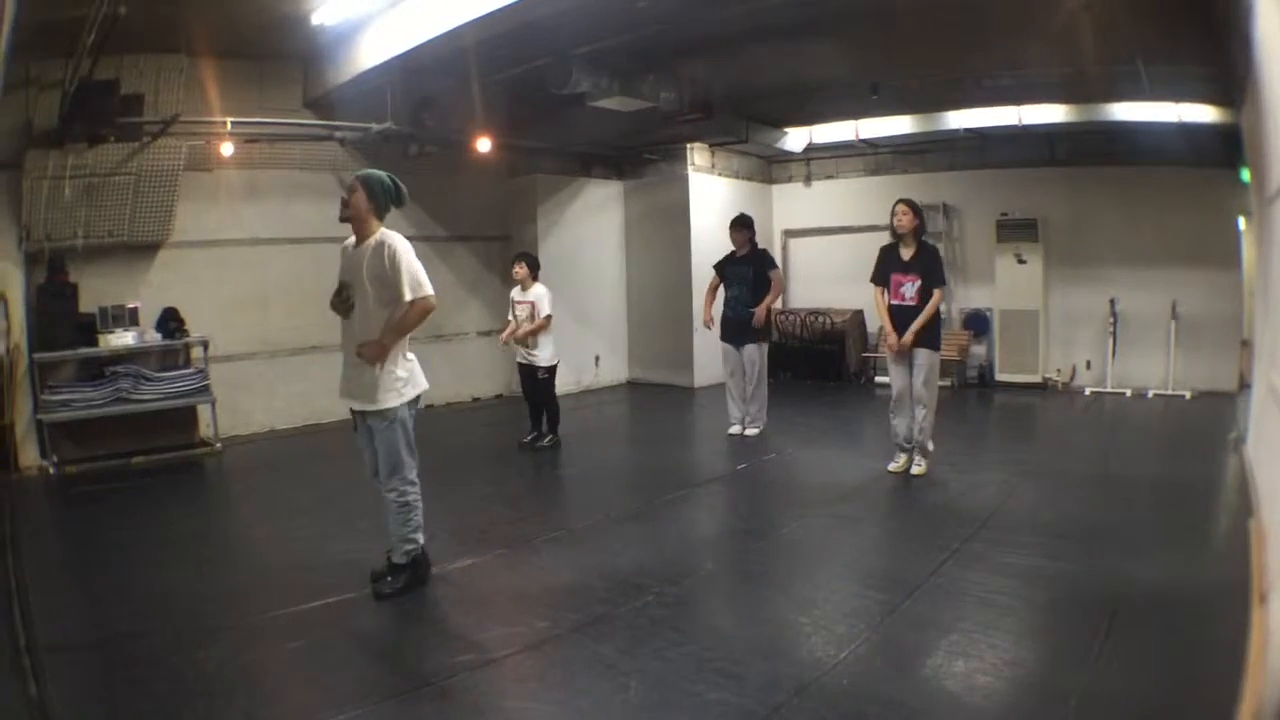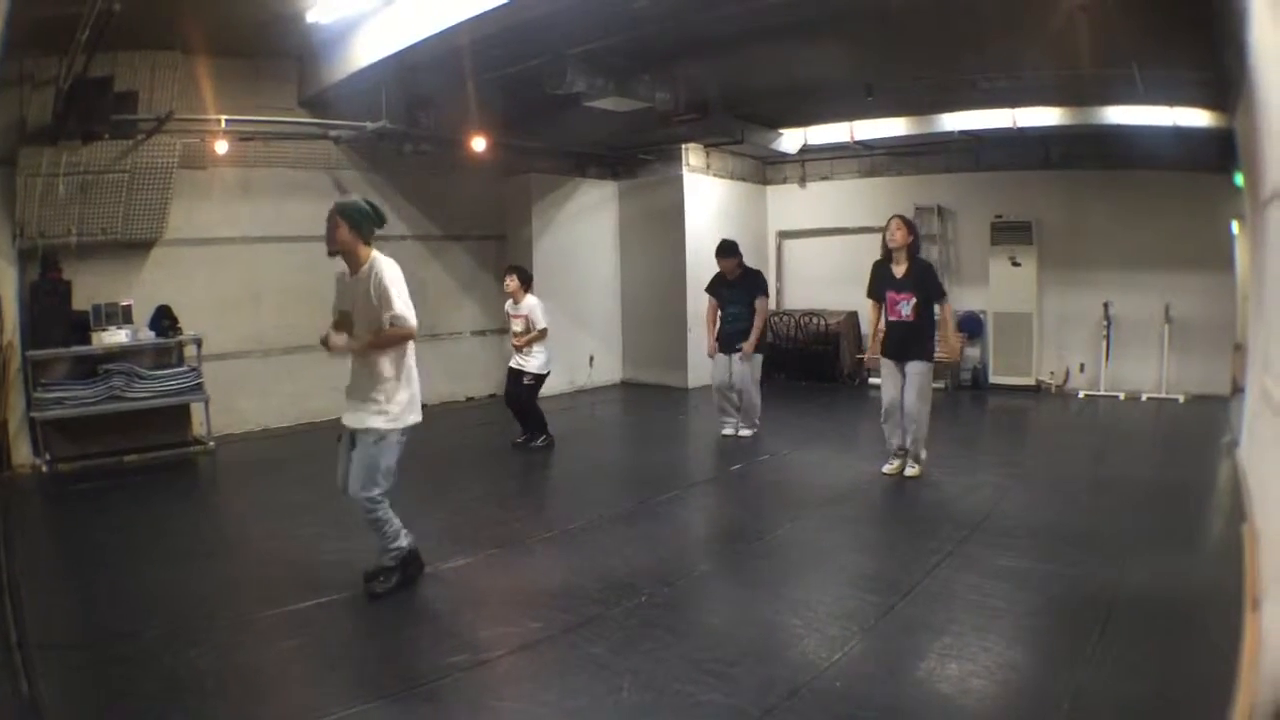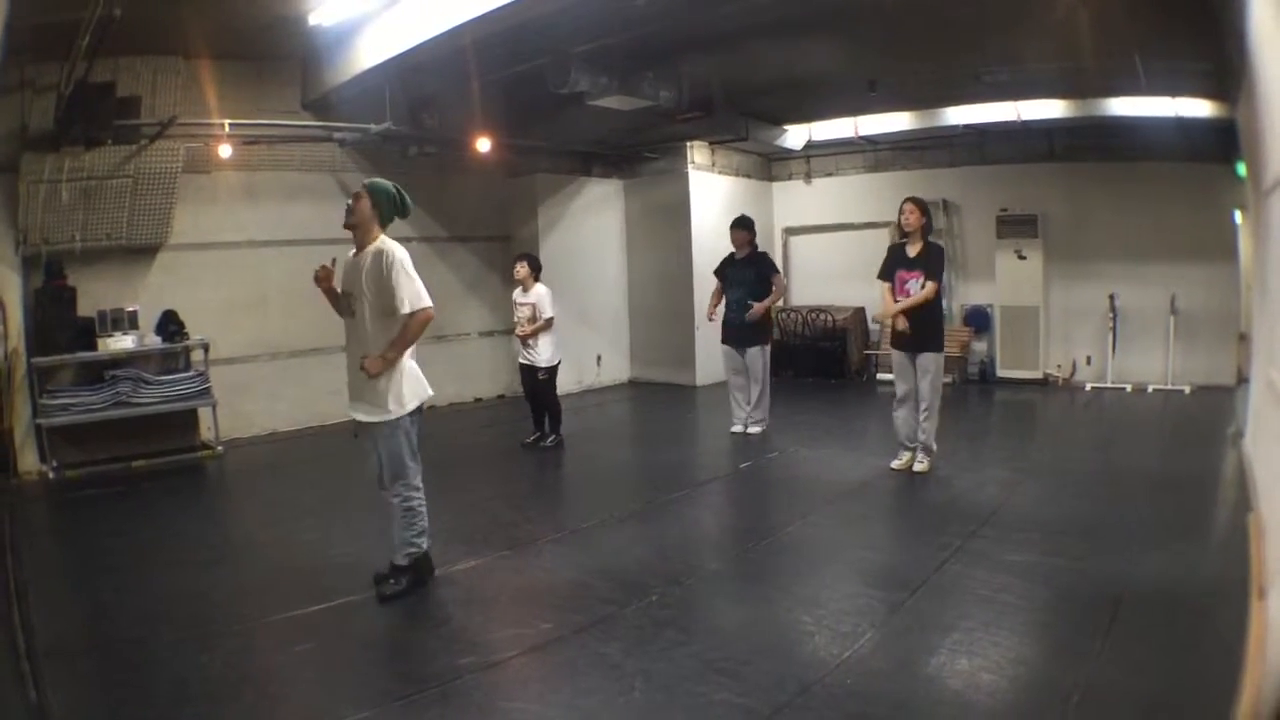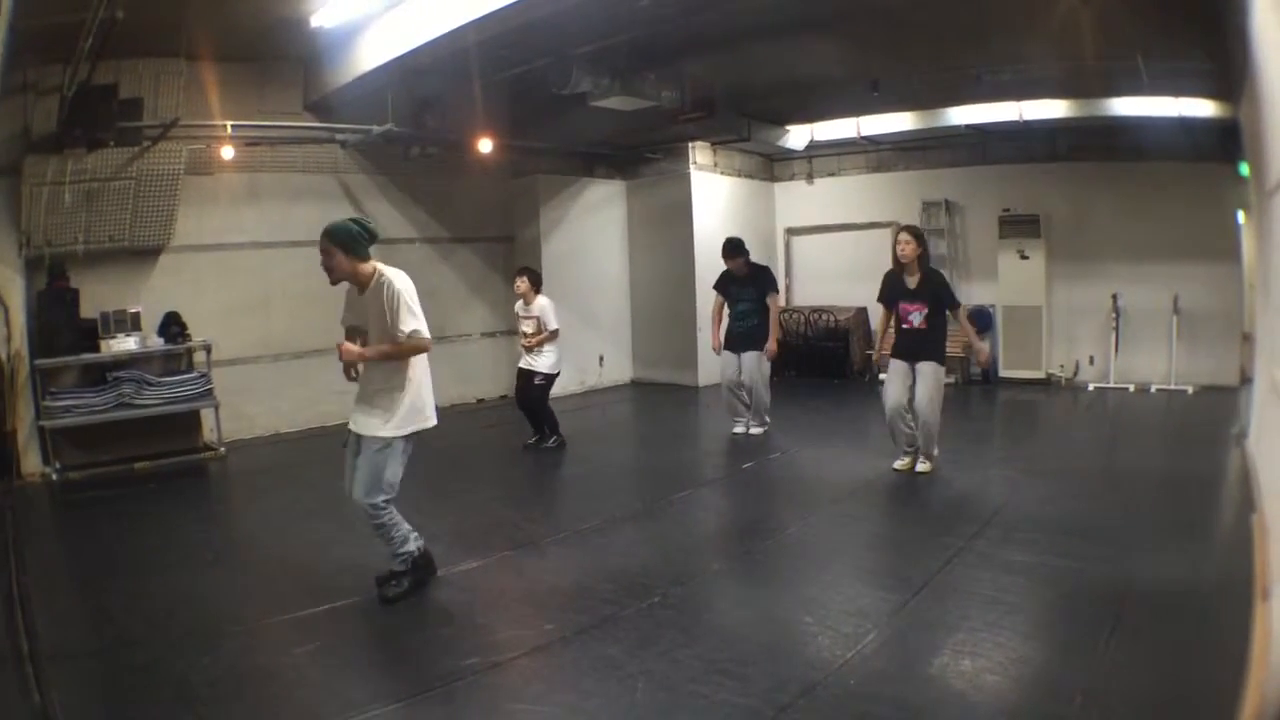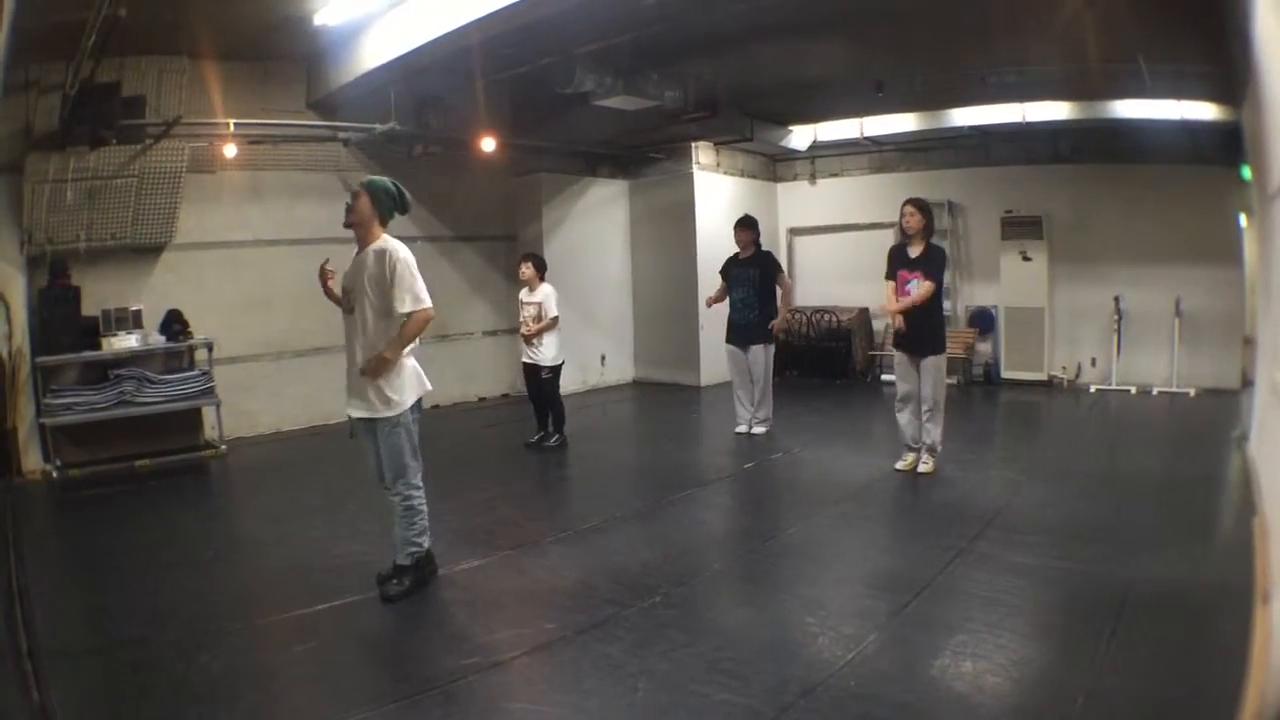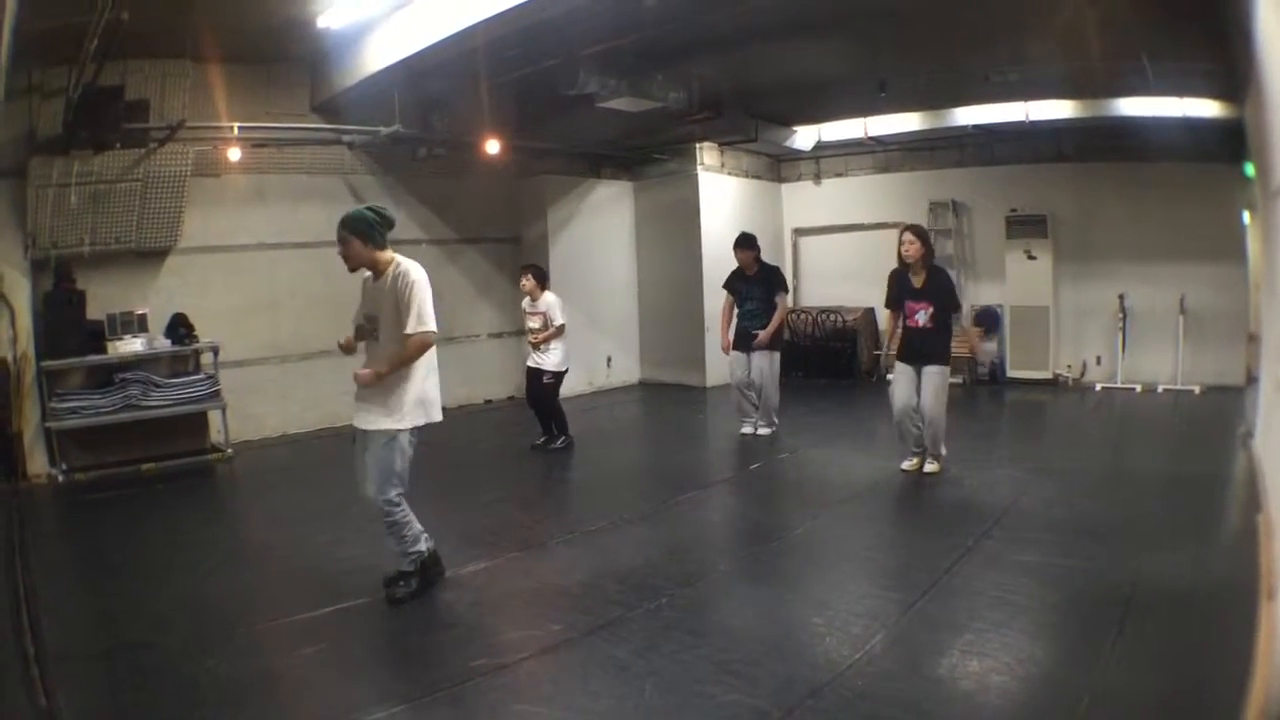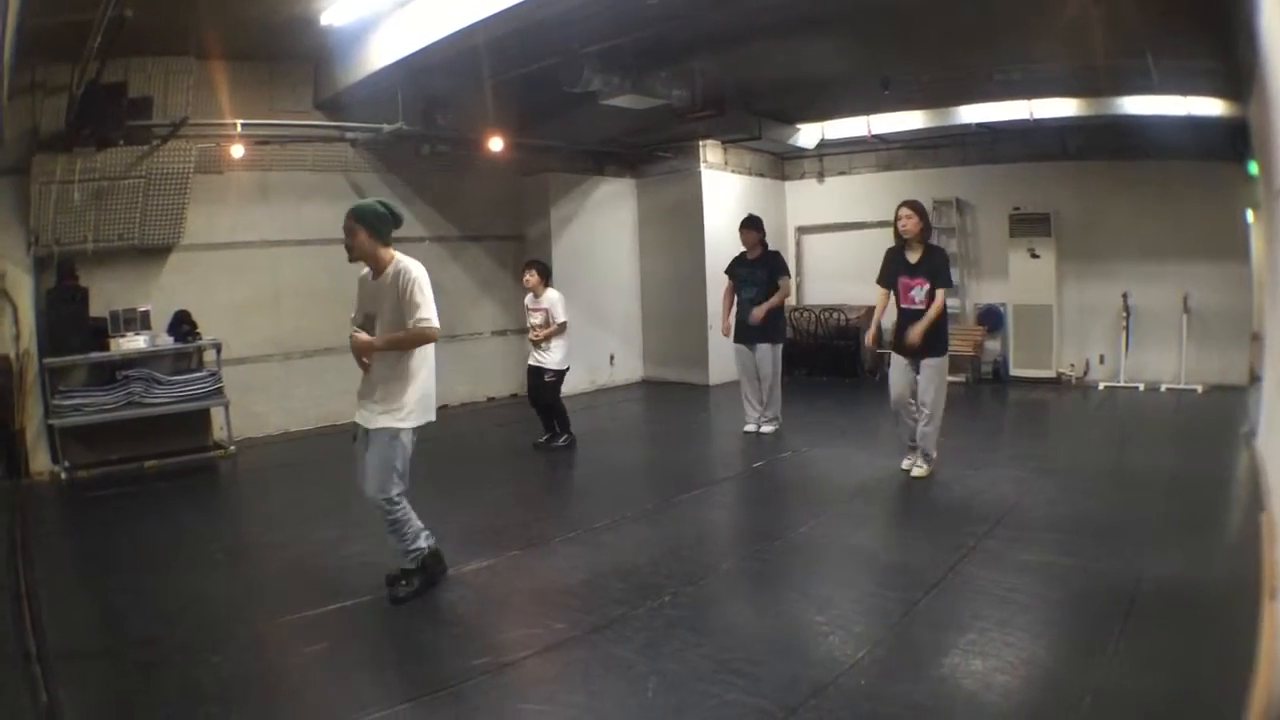
dt=0.7s
person 1, frame 1
left shoulder: (392, 246)
right shoulder: (348, 248)
left elbow: (425, 301)
left wrist: (385, 342)
right wrist: (339, 303)
left hip: (389, 383)
right hip: (361, 382)
left knee: (399, 477)
right knee: (382, 476)
left ankle: (411, 560)
right ankle: (403, 555)
person 1, frame 2
left shoulder: (382, 271)
right shoulder: (344, 276)
left elbow: (405, 330)
left wrist: (351, 346)
right wrist: (334, 335)
left hip: (389, 403)
right hip: (362, 400)
left knee: (365, 490)
right knee: (352, 485)
left ankle: (402, 558)
right ankle: (396, 554)
person 1, frame 3
left shoulder: (390, 255)
right shoulder: (352, 259)
left elbow: (424, 312)
left wrist: (386, 359)
right wrist: (329, 291)
left hip: (394, 392)
right hip: (366, 393)
left knee: (404, 482)
right knee: (390, 482)
left ankle: (413, 562)
right ankle: (408, 557)
person 1, frame 4
left shoulder: (393, 284)
right shoulder: (352, 291)
left elbow: (420, 342)
left wrist: (365, 353)
right wrist: (349, 359)
left hip: (398, 410)
right hip: (370, 405)
left knee: (371, 497)
right knee: (359, 491)
left ankle: (414, 560)
right ankle: (408, 557)
person 1, frame 5
left shoulder: (393, 254)
right shoulder: (357, 257)
left elbow: (424, 313)
left wrist: (386, 356)
right wrist: (330, 293)
left hip: (393, 389)
right hip: (365, 391)
left knee: (405, 480)
right knee: (390, 480)
left ankle: (414, 561)
right ankle: (412, 556)
person 1, frame 6
left shoulder: (409, 275)
right shoulder: (368, 281)
left elbow: (425, 337)
left wrist: (378, 372)
right wrist: (353, 341)
left hip: (402, 405)
right hip: (374, 403)
left knee: (384, 492)
right knee: (377, 489)
left ankle: (419, 563)
right ankle: (420, 556)
person 1, frame 7
left shoulder: (408, 272)
right shoulder: (365, 277)
left elbow: (428, 330)
left wrist: (375, 344)
right wrist: (359, 348)
left hip: (402, 403)
right hip: (373, 398)
left knee: (382, 490)
right knee: (374, 486)
left ankle: (424, 559)
right ankle: (421, 556)
person 2, frame 1
left shoulder: (929, 253)
right shoulder: (887, 253)
left elbow: (937, 296)
right elbow: (879, 292)
left wrist: (913, 329)
right wrist: (888, 329)
left hip: (924, 334)
right hip: (896, 334)
left knee: (923, 395)
right knee: (899, 393)
left ankle: (921, 453)
right ankle: (903, 450)
person 2, frame 2
left shoulder: (923, 268)
right shoulder: (879, 268)
left elbow: (943, 304)
left wrist: (951, 338)
right wrist: (873, 341)
left hip: (919, 348)
right hip: (892, 348)
left knee: (914, 407)
right knee: (890, 405)
left ankle: (915, 457)
right ankle: (897, 454)
person 2, frame 3
left shoulder: (934, 251)
right shoulder: (894, 251)
left elbow: (930, 291)
right elbow: (886, 288)
left wrist: (895, 308)
right wrist: (894, 315)
left hip: (928, 335)
right hip: (901, 334)
left knee: (928, 396)
right knee: (903, 395)
left ankle: (925, 451)
right ankle: (907, 448)
person 2, frame 4
left shoulder: (934, 278)
right shoulder: (891, 278)
left elbow: (957, 312)
left wrist: (977, 344)
right wrist: (878, 347)
left hip: (931, 353)
right hip: (901, 353)
left knee: (925, 407)
right knee: (894, 405)
left ankle: (926, 454)
right ankle: (908, 450)
person 2, frame 5
left shoulder: (936, 253)
right shoulder: (896, 252)
left elbow: (926, 291)
right elbow: (891, 288)
left wrist: (893, 307)
right wrist: (895, 313)
left hip: (930, 336)
right hip: (904, 336)
left knee: (931, 398)
right knee: (905, 396)
left ankle: (930, 452)
right ankle: (911, 449)
person 2, frame 6
left shoulder: (940, 277)
right shoulder: (896, 277)
left elbow: (958, 313)
left wrist: (974, 343)
right wrist: (887, 348)
left hip: (936, 355)
right hip: (907, 354)
left knee: (930, 409)
right knee: (901, 406)
left ankle: (934, 454)
right ankle: (915, 451)
person 2, frame 7
left shoulder: (937, 255)
right shoulder: (893, 255)
left elbow: (941, 297)
right elbow: (884, 293)
left wrist: (922, 326)
right wrist: (873, 328)
left hip: (931, 341)
right hip: (902, 342)
left knee: (928, 401)
right knee: (899, 397)
left ankle: (926, 456)
right ankle: (915, 446)
person 3, frame 1
left shoulder: (761, 257)
right shoulder: (727, 260)
left elbow: (779, 282)
right elbow: (713, 285)
left wrist: (765, 307)
right wrist: (707, 309)
left hip: (753, 327)
right hip: (729, 326)
left knee: (755, 376)
right knee: (732, 375)
left ankle: (755, 422)
right ankle: (737, 420)
person 3, frame 2
left shoulder: (755, 278)
right shoulder: (717, 280)
left elbow: (761, 311)
right elbow: (712, 309)
left wrist: (752, 342)
right wrist: (711, 339)
left hip: (748, 342)
right hip: (725, 340)
left knee: (745, 384)
right knee: (719, 383)
left ankle: (748, 423)
right ankle: (730, 422)
person 3, frame 3
left shoulder: (761, 260)
right shoulder: (727, 263)
left elbow: (780, 287)
right elbow: (719, 289)
left wrist: (764, 305)
right wrist: (713, 306)
left hip: (756, 330)
right hip: (731, 329)
left knee: (758, 377)
right knee: (735, 377)
left ankle: (757, 420)
right ankle: (740, 419)
person 3, frame 4
left shoulder: (763, 274)
right shoulder: (725, 278)
left elbow: (773, 307)
right elbow: (718, 308)
left wrist: (773, 340)
right wrist: (715, 337)
left hip: (757, 340)
right hip: (733, 338)
left knee: (753, 382)
right knee: (728, 380)
left ankle: (759, 421)
right ankle: (741, 420)
person 3, frame 5
left shoulder: (766, 260)
right shoulder: (731, 263)
left elbow: (785, 287)
right elbow: (724, 290)
left wrist: (781, 316)
right wrist: (714, 299)
left hip: (760, 330)
right hip: (735, 330)
left knee: (761, 378)
right knee: (740, 378)
left ankle: (762, 420)
right ankle: (744, 419)
person 3, frame 6
left shoulder: (772, 274)
right shoulder: (735, 277)
left elbow: (782, 306)
right elbow: (728, 306)
left wrist: (768, 332)
right wrist: (724, 336)
left hip: (766, 338)
right hip: (742, 337)
left knee: (763, 381)
right knee: (738, 380)
left ankle: (767, 421)
right ankle: (749, 420)
person 3, frame 7
left shoulder: (774, 259)
right shoulder: (737, 262)
left elbow: (785, 290)
right elbow: (729, 291)
left wrist: (764, 308)
right wrist: (725, 318)
left hip: (768, 328)
right hip: (743, 329)
left knee: (768, 375)
right knee: (747, 376)
left ankle: (770, 419)
right ankle: (752, 418)
person 4, frame 1
left shoulder: (541, 291)
right shoulder: (514, 293)
left elbow: (546, 320)
left wrist: (524, 332)
right wrist: (507, 333)
left hip: (543, 355)
right hip: (524, 355)
left knee: (546, 395)
right knee: (530, 395)
left ankle: (552, 434)
right ankle: (536, 431)
person 4, frame 2
left shoulder: (533, 303)
right shoulder: (508, 305)
left elbow: (542, 331)
left wrist: (523, 341)
right wrist: (513, 340)
left hip: (535, 362)
right hip: (518, 361)
left knee: (527, 401)
right knee: (511, 399)
left ankle: (544, 435)
right ankle: (528, 432)
person 4, frame 3
left shoulder: (542, 291)
right shoulder: (516, 294)
left elbow: (548, 321)
left wrist: (529, 330)
right wrist: (518, 330)
left hip: (544, 355)
right hip: (525, 355)
left knee: (547, 395)
right knee: (532, 396)
left ankle: (555, 434)
right ankle: (539, 431)
person 4, frame 4
left shoulder: (544, 304)
right shoulder: (518, 306)
left elbow: (554, 332)
left wrist: (535, 341)
right wrist: (523, 340)
left hip: (545, 361)
right hip: (527, 361)
left knee: (537, 401)
right knee: (522, 400)
left ankle: (556, 435)
right ankle: (540, 433)
person 4, frame 5
left shoulder: (547, 291)
right shoulder: (523, 294)
left elbow: (554, 320)
left wrist: (534, 330)
right wrist: (523, 329)
left hip: (548, 354)
right hip: (529, 354)
left knee: (550, 395)
right knee: (535, 395)
left ankle: (558, 434)
right ankle: (542, 431)
person 4, frame 6
left shoulder: (550, 300)
right shoulder: (525, 303)
left elbow: (560, 327)
left wrist: (542, 337)
right wrist: (530, 337)
left hip: (553, 358)
right hip: (535, 358)
left knee: (548, 398)
right knee: (533, 398)
left ankle: (564, 435)
right ankle: (548, 433)
person 4, frame 7
left shoulder: (553, 297)
right shoulder: (528, 299)
left elbow: (562, 325)
left wrist: (543, 335)
right wrist: (531, 334)
left hip: (554, 357)
right hip: (536, 357)
left knee: (550, 397)
right knee: (535, 397)
left ankle: (566, 433)
right ankle: (550, 432)
